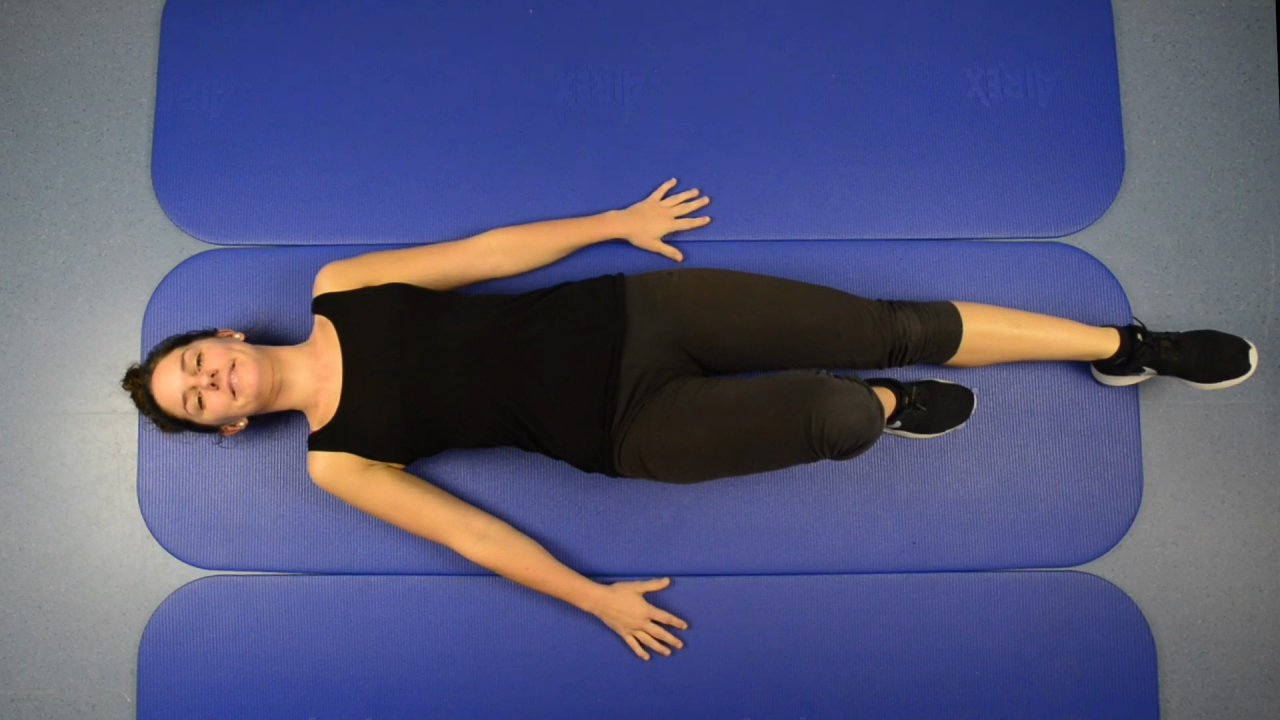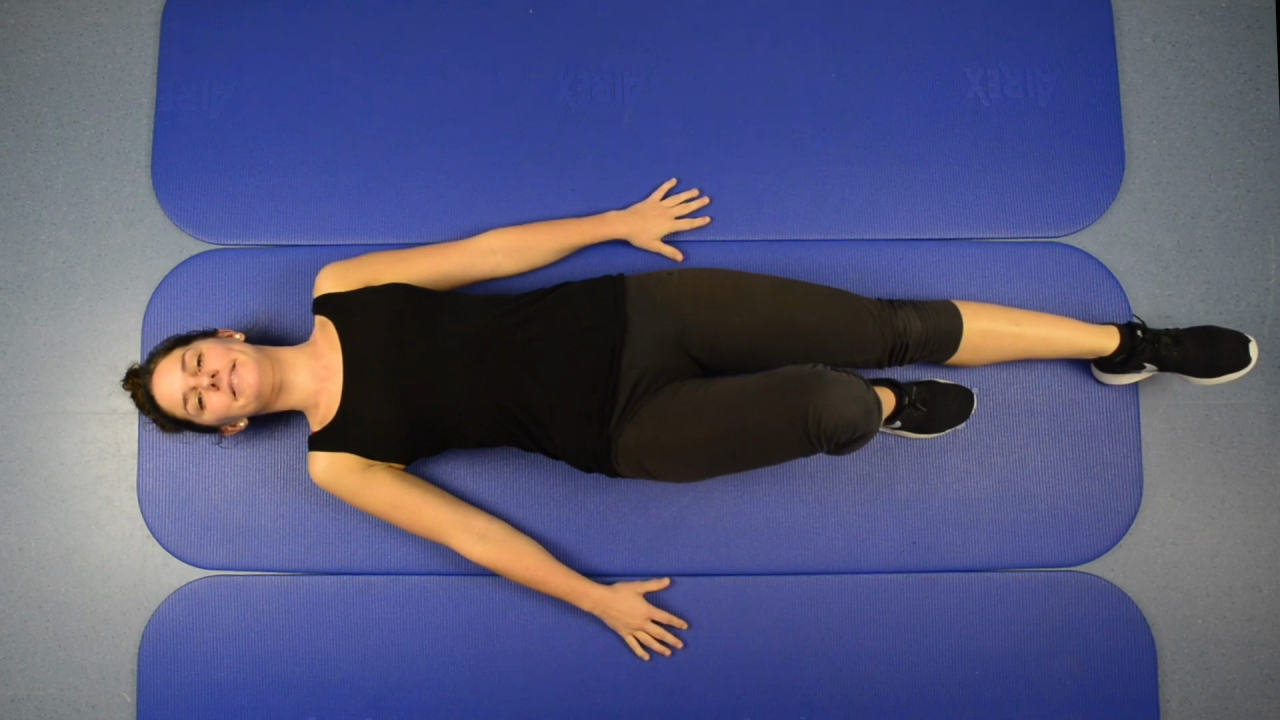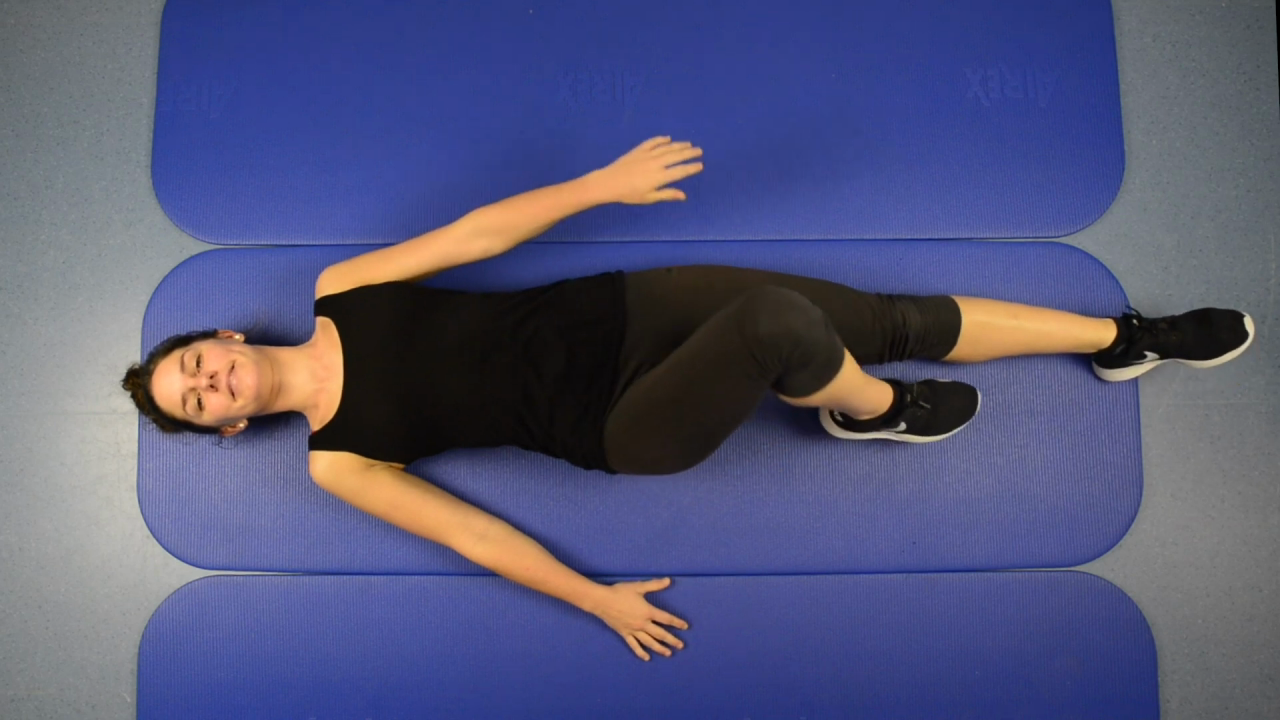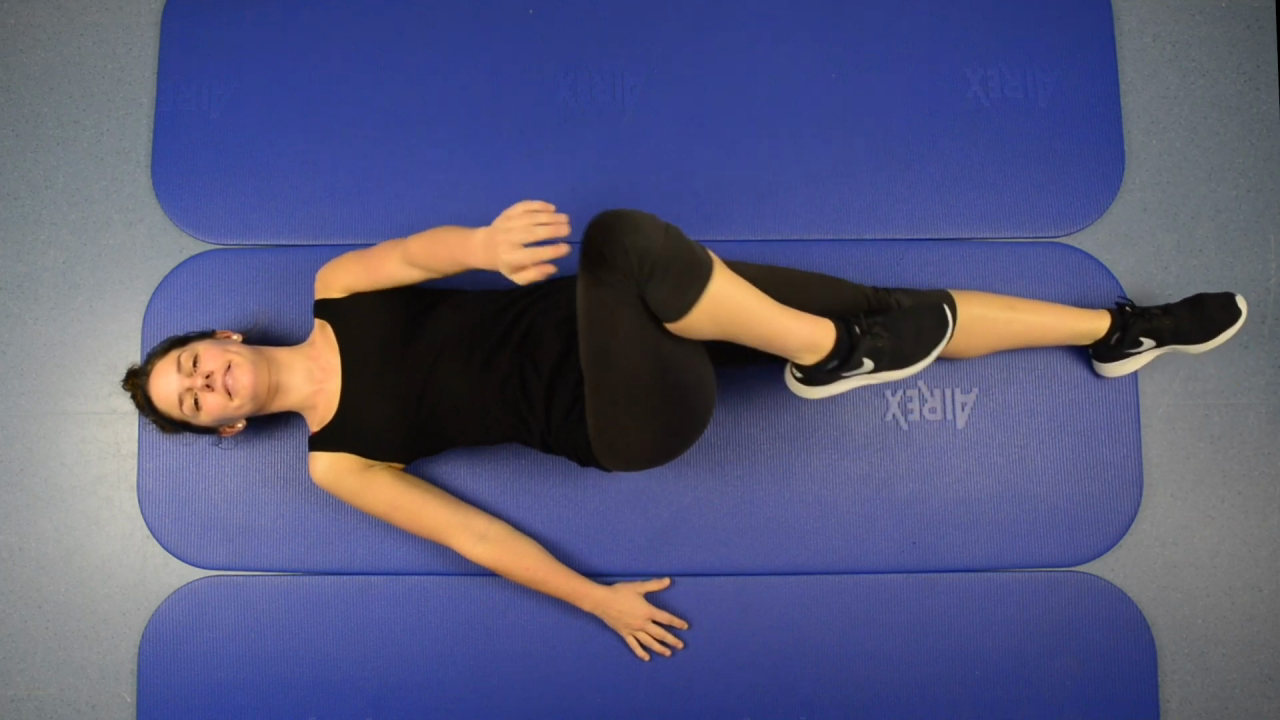
dt=0.5s
person 1, frame 1
left shoulder: (340, 287)
right shoulder: (334, 463)
left elbow: (487, 249)
right elbow: (466, 531)
left wrist: (617, 222)
right wrist: (595, 601)
left hip: (623, 310)
right hip: (623, 429)
left knee: (897, 325)
right knee: (838, 414)
left ankle: (1131, 348)
right ankle: (887, 409)
person 1, frame 2
left shoulder: (339, 287)
right shoulder: (334, 463)
left elbow: (484, 250)
right elbow: (471, 532)
left wrist: (617, 223)
right wrist: (597, 601)
left hip: (626, 313)
right hip: (621, 430)
left knee: (894, 326)
right knee: (832, 405)
left ankle: (1130, 345)
right ankle: (882, 410)
person 1, frame 3
left shoulder: (338, 289)
right shoulder: (335, 462)
left elbow: (472, 236)
right elbow: (471, 532)
left wrist: (601, 181)
right wrist: (597, 601)
left hip: (625, 310)
right hip: (623, 429)
left knee: (896, 318)
right knee: (776, 332)
left ankle: (1130, 339)
right ankle: (876, 409)
person 1, frame 4
left shoulder: (336, 285)
right shoulder: (335, 463)
left elbow: (418, 250)
right elbow: (468, 531)
left wrist: (489, 241)
right wrist: (596, 600)
left hip: (625, 327)
right hip: (629, 425)
right knee: (618, 249)
left ankle: (1122, 329)
right ankle: (831, 354)
